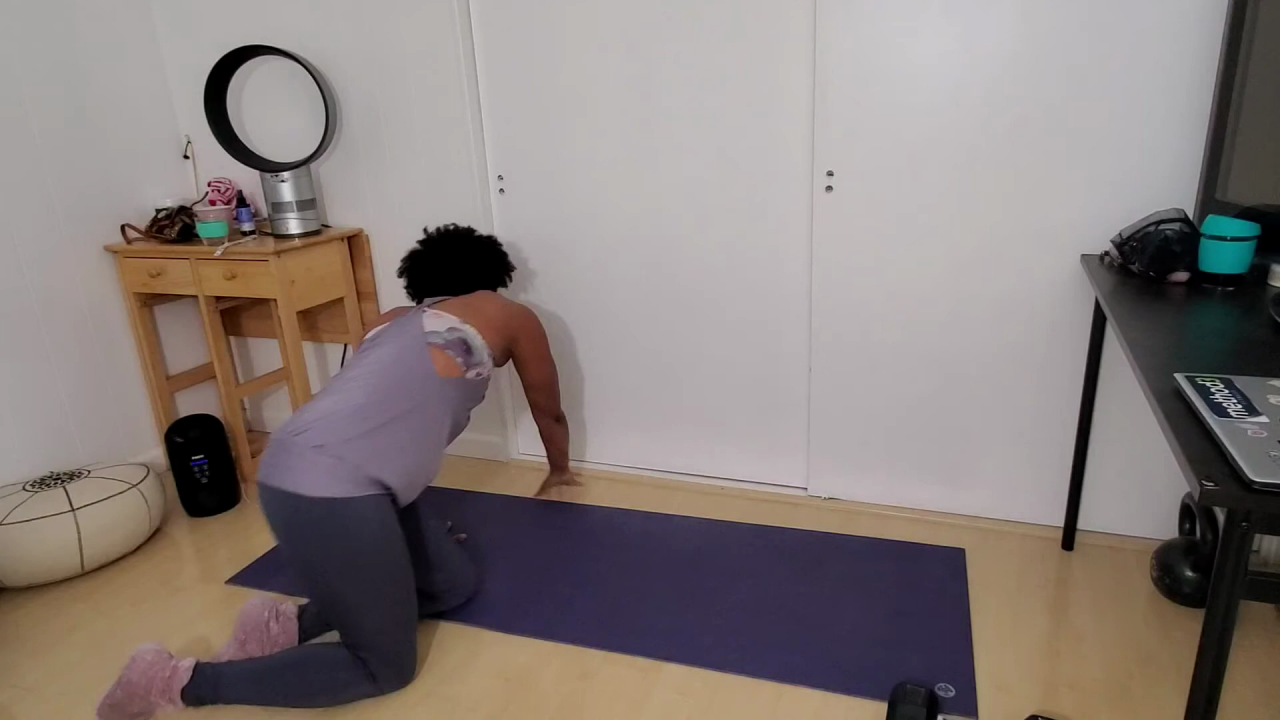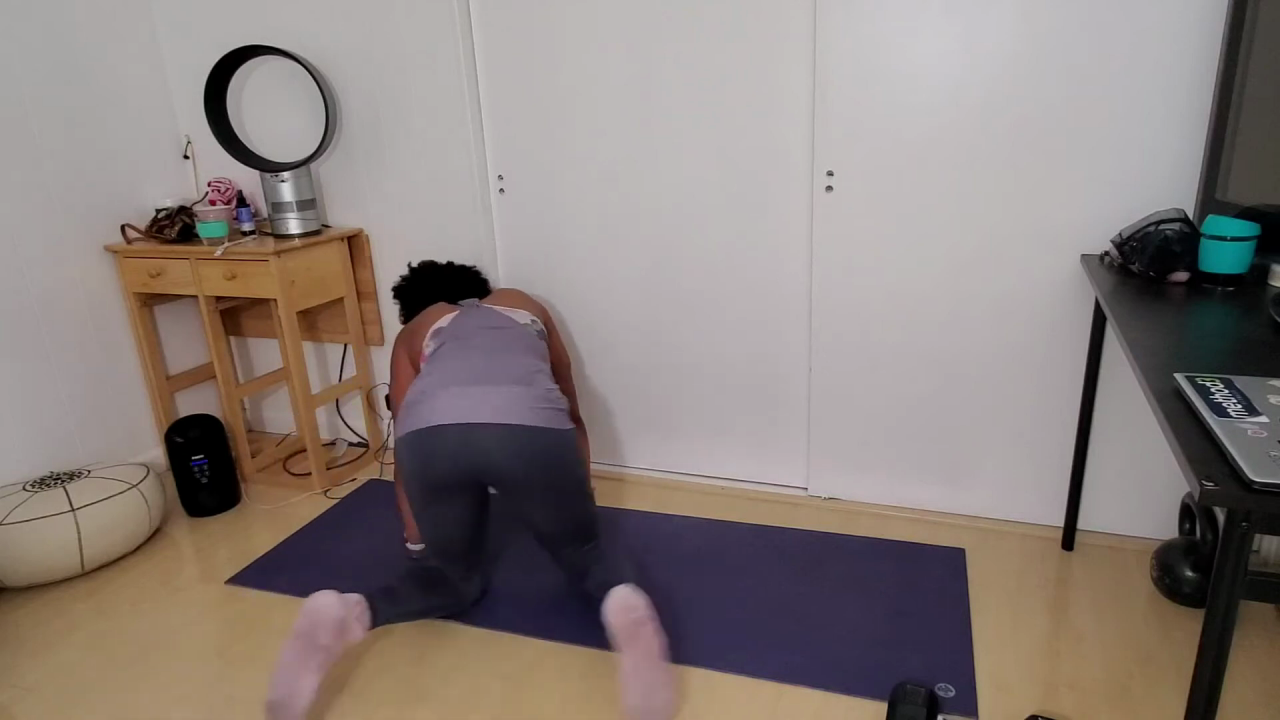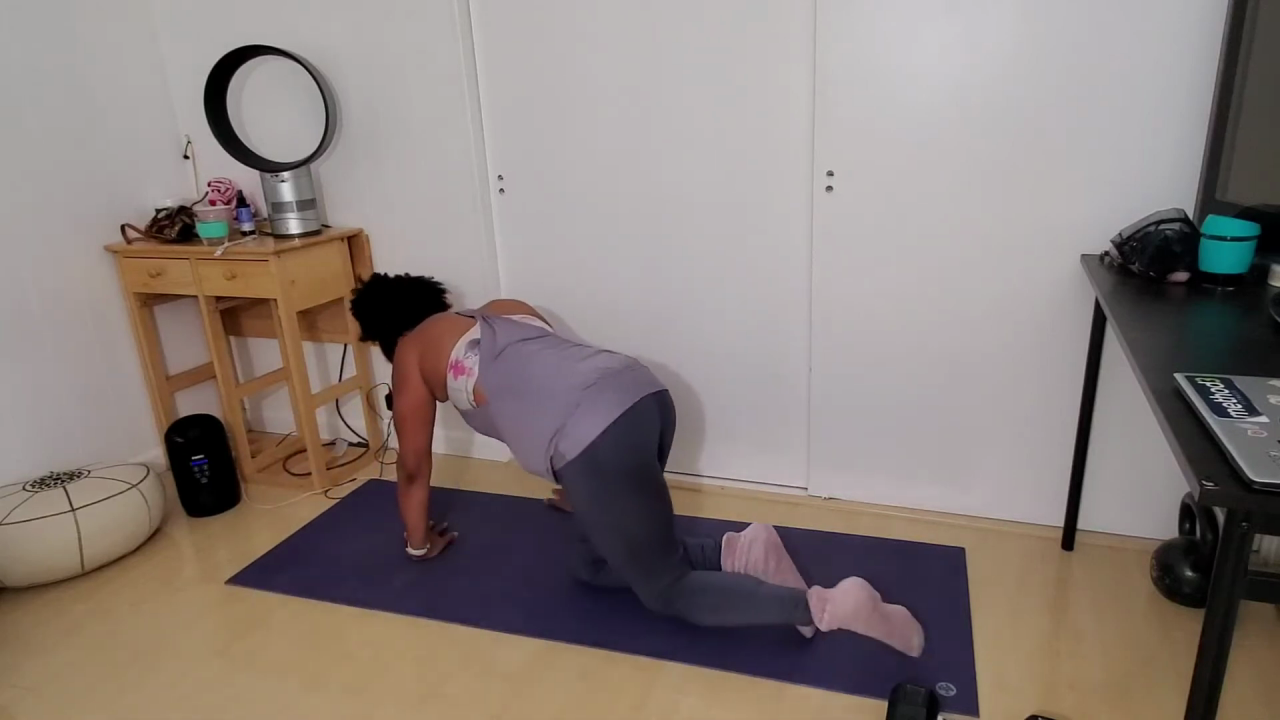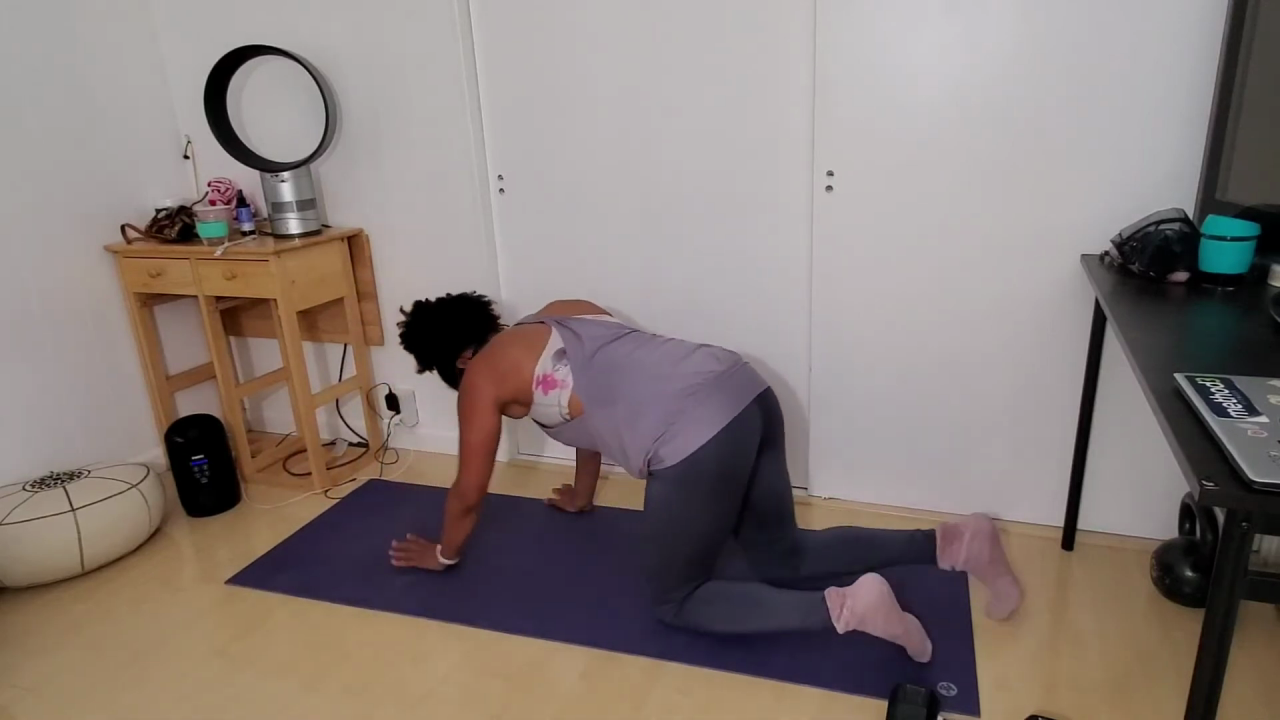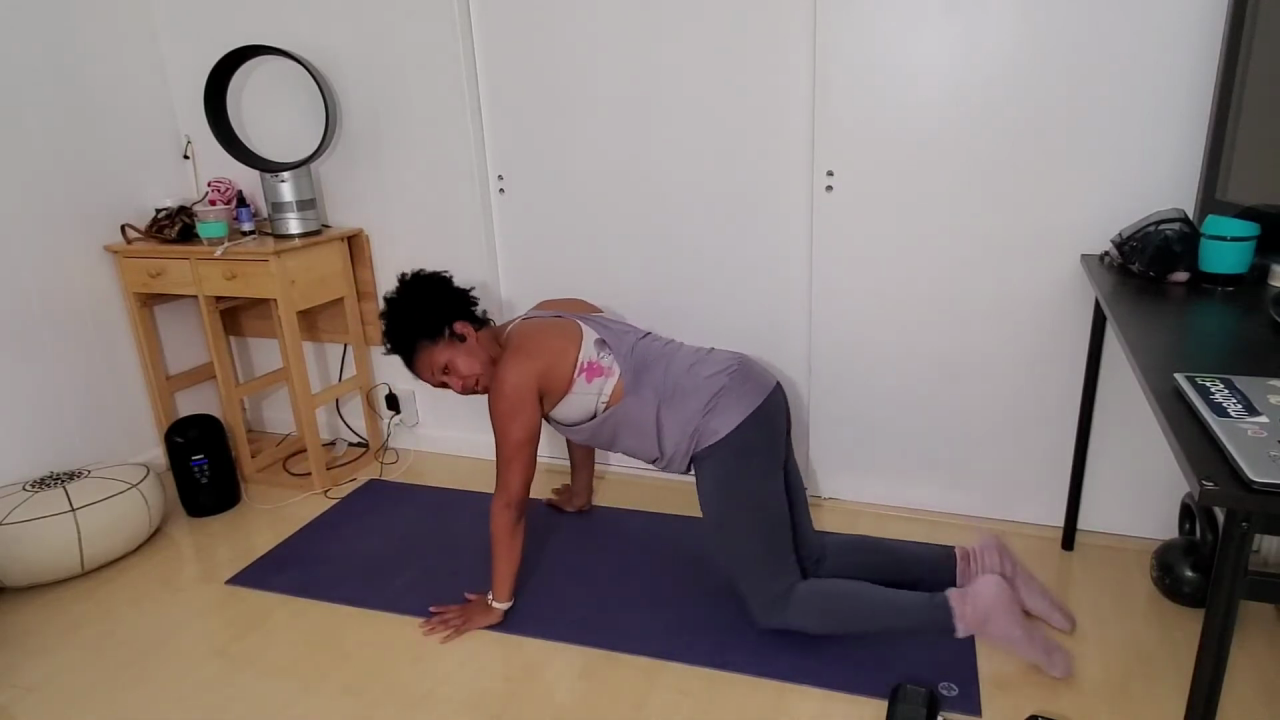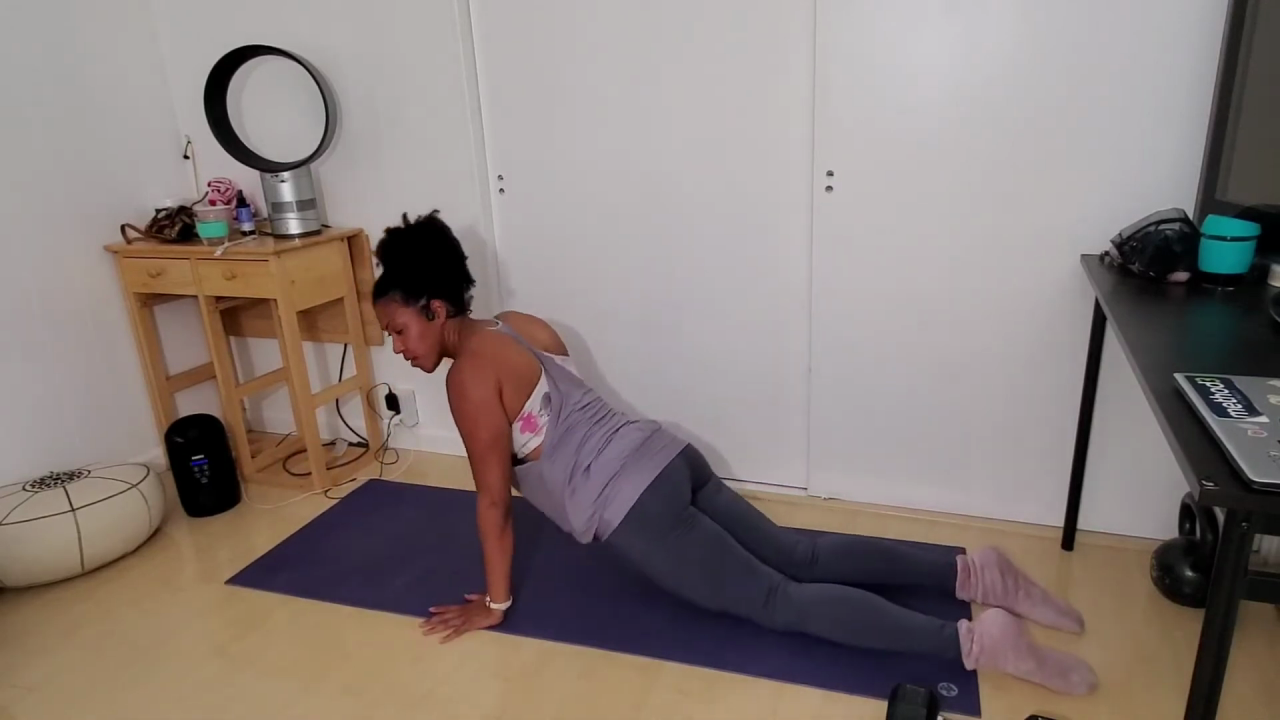
dt=0.7s
person 1, frame 1
left shoulder: (392, 320)
right shoulder: (508, 315)
right elbow: (549, 412)
left wrist: (420, 533)
right wrist: (560, 470)
left hip: (293, 466)
right hip: (332, 493)
left knee: (454, 584)
right knee: (384, 667)
left ankle: (288, 621)
person 1, frame 2
left shoulder: (414, 330)
right shoulder: (524, 305)
left elbow: (408, 448)
right elbow: (571, 408)
left wrist: (416, 533)
right wrist: (579, 497)
left hip: (431, 434)
right hip: (532, 428)
left knee: (453, 577)
right knee: (582, 554)
left ankle: (348, 615)
right ankle: (627, 614)
person 1, frame 3
left shoulder: (412, 352)
right shoulder: (506, 308)
left elbow: (413, 469)
left wrist: (419, 541)
right wrist: (579, 494)
left hip: (598, 436)
right hip: (643, 394)
left knee: (667, 590)
right knee: (597, 565)
left ankle: (828, 605)
right ankle: (738, 551)
person 1, frame 4
left shoulder: (484, 374)
right shoulder: (564, 313)
left elbow: (468, 495)
left wrist: (441, 554)
right wrist: (580, 496)
left hip: (697, 440)
right hip: (744, 392)
left knee: (677, 601)
right knee: (783, 558)
left ankle: (845, 606)
right ankle: (955, 541)
person 1, frame 5
left shoulder: (514, 371)
right shoulder: (548, 318)
left elbow: (510, 501)
left wrist: (497, 601)
right wrist: (580, 494)
left hip: (723, 424)
right hip: (749, 396)
left knee: (779, 603)
right knee: (803, 560)
left ankle: (970, 608)
right ankle: (969, 562)
person 1, frame 6
left shoulder: (469, 374)
right shoulder: (521, 325)
left elbow: (493, 501)
left wrist: (495, 603)
right wrist: (576, 491)
left hip: (634, 507)
right hip: (665, 458)
left knee: (780, 602)
right knee: (801, 558)
left ankle: (972, 641)
right ankle: (972, 573)
